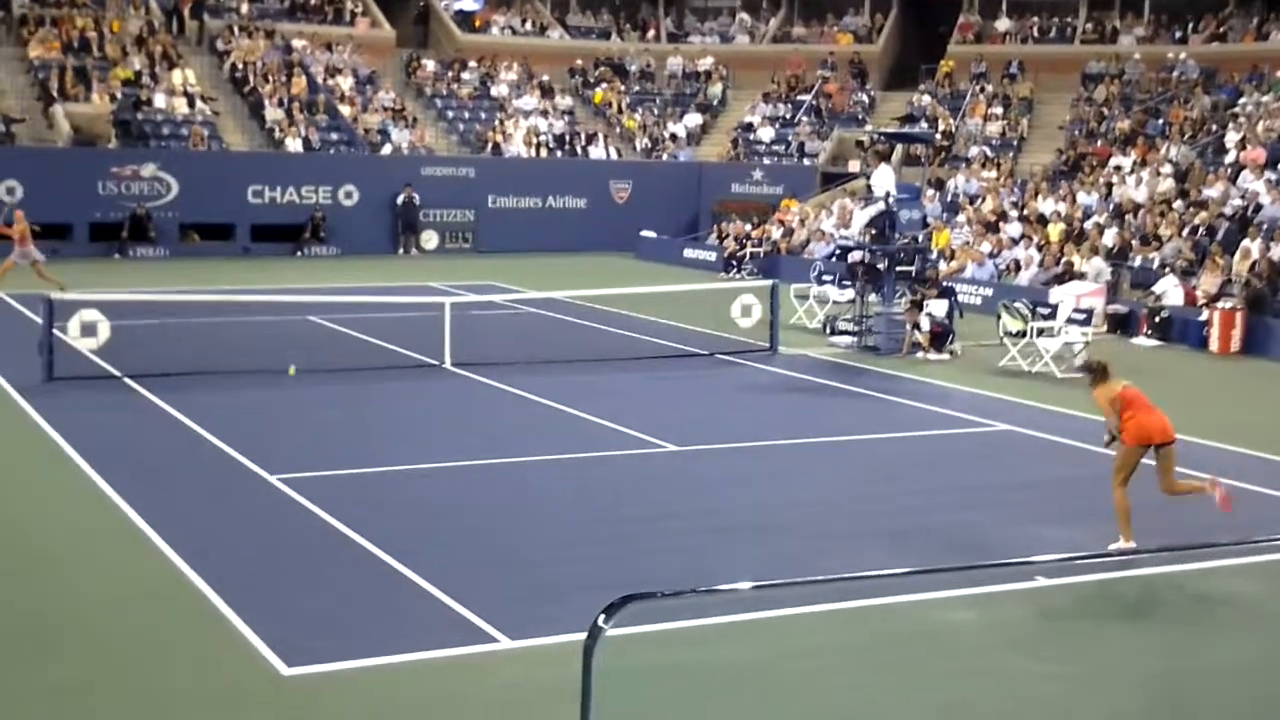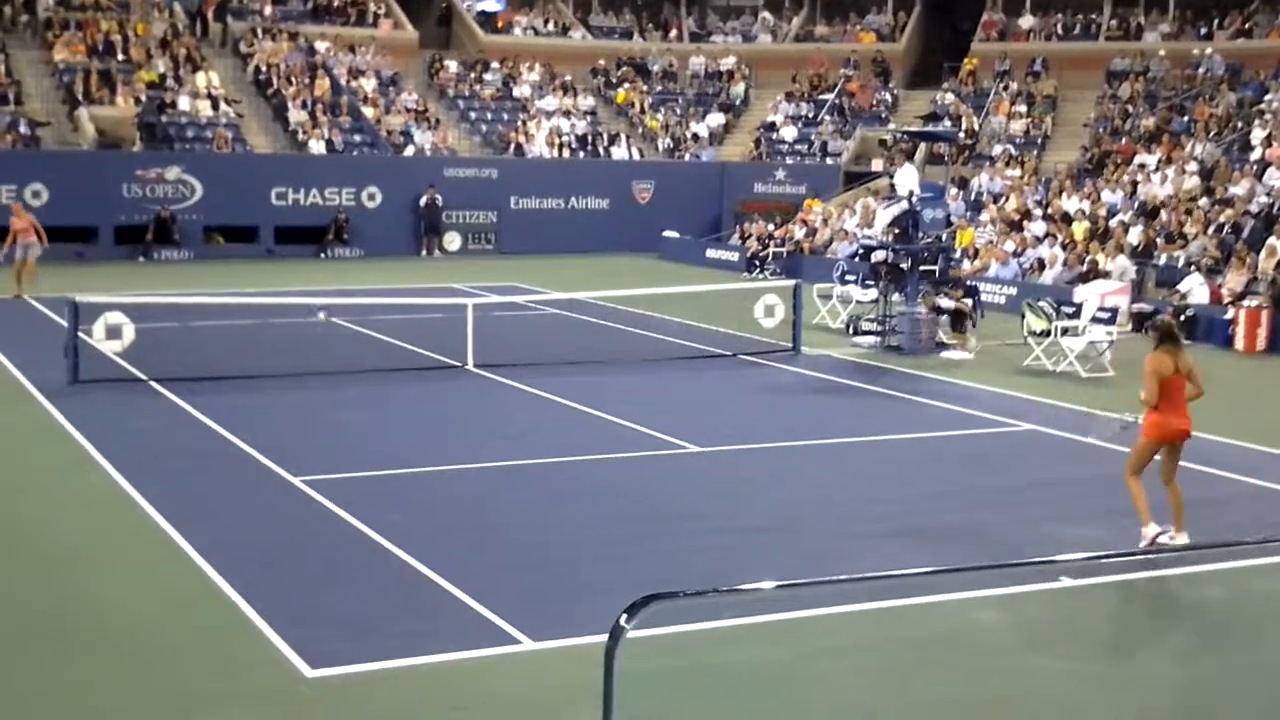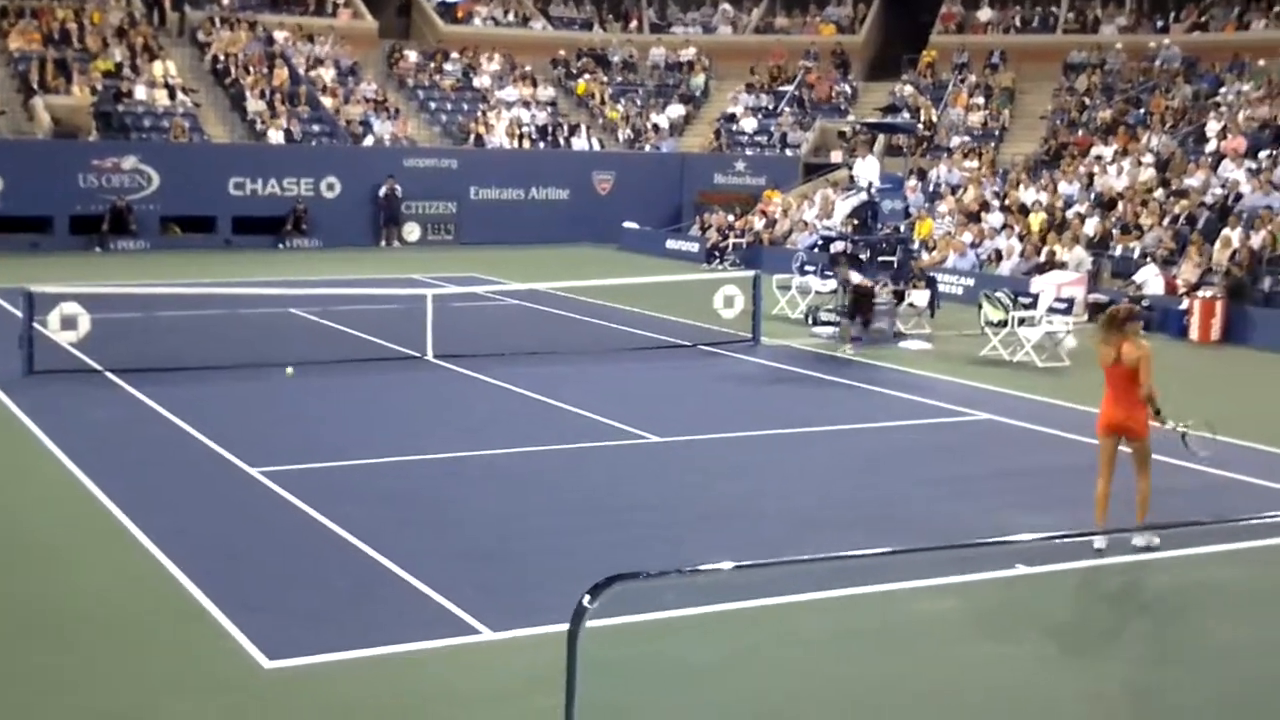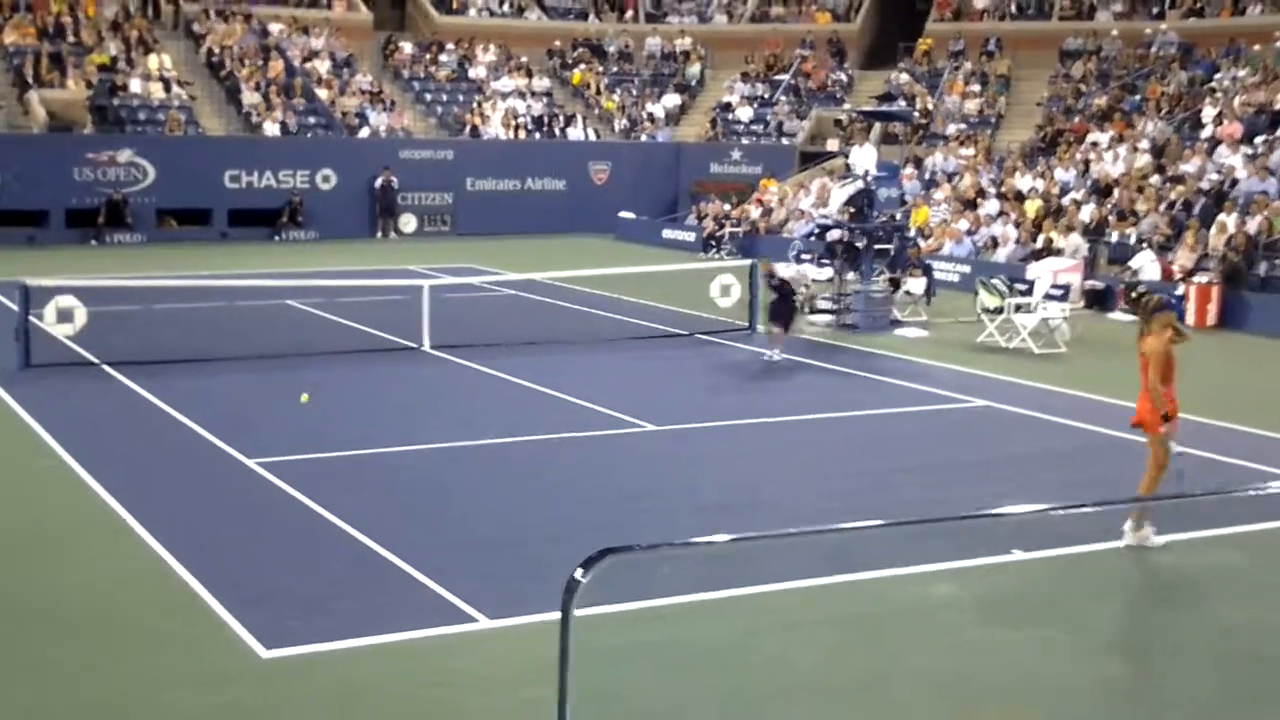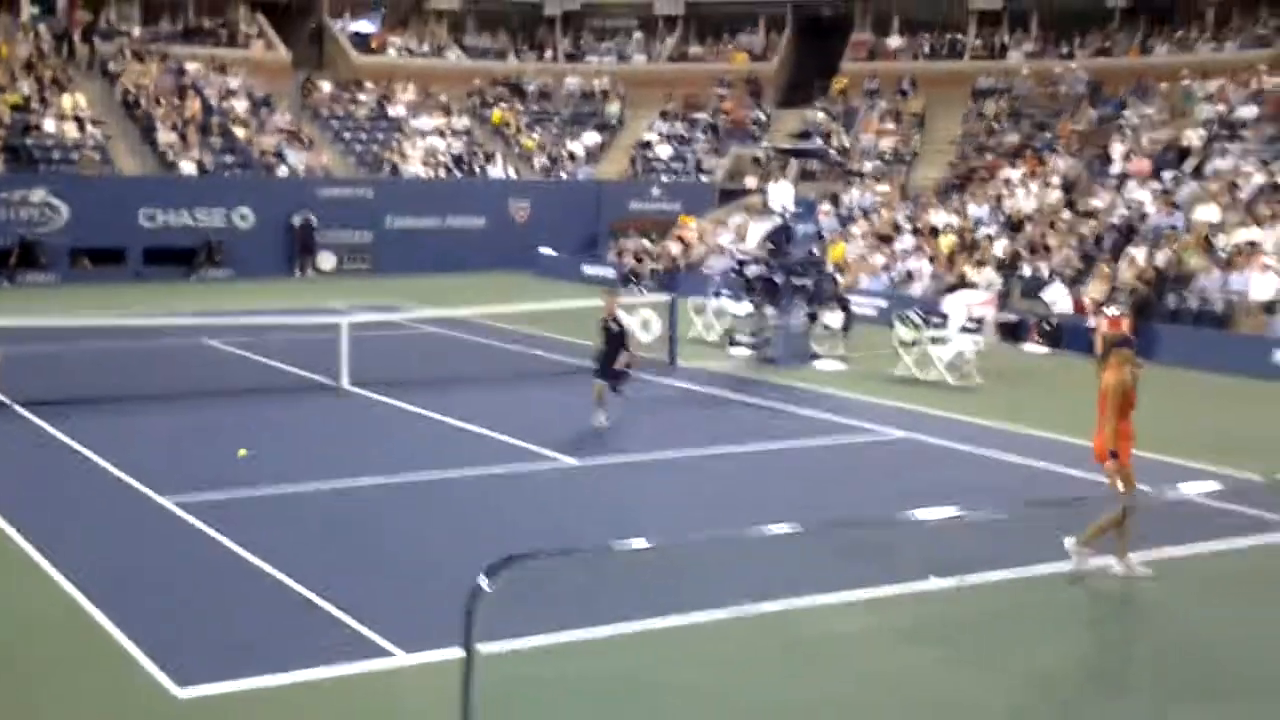
dt=0.5s
person 1, frame 1
left shoulder: (1099, 393)
right shoulder: (1122, 383)
left elbow: (1115, 426)
left wrist: (1111, 436)
left hip: (1140, 428)
right hip: (1162, 424)
left knee: (1119, 484)
right knee: (1170, 487)
left ankle: (1127, 541)
right ankle: (1209, 488)
person 1, frame 2
left shoulder: (1153, 360)
right shoulder: (1184, 358)
left elbow: (1151, 401)
right elbow: (1198, 390)
left wrist: (1144, 396)
left hip: (1159, 424)
right hip: (1181, 424)
left knee: (1132, 475)
right knee: (1169, 478)
left ankle: (1148, 527)
right ankle: (1178, 533)
person 1, frame 3
left shoulder: (1104, 346)
right shoulder: (1141, 348)
right elbow: (1146, 390)
right wrist: (1156, 410)
left hip: (1109, 414)
right hip: (1134, 416)
left knee: (1104, 475)
right knee: (1143, 474)
left ankle: (1100, 533)
right ankle: (1141, 532)
person 1, frame 4
left shoulder: (1150, 337)
right shoulder: (1157, 344)
left elbow: (1183, 337)
right elbow: (1154, 385)
left wrist: (1171, 325)
right wrist: (1165, 418)
left hip: (1151, 407)
right hip: (1157, 410)
left knee: (1156, 469)
right knee: (1155, 472)
left ankle: (1134, 521)
right ankle: (1136, 531)
person 1, frame 5
left shoulder: (1120, 374)
right shoulder: (1115, 379)
left elbow: (1130, 404)
right elbow: (1109, 420)
left wrist: (1134, 374)
right wrist: (1111, 455)
left hip: (1117, 443)
right hip: (1114, 445)
left knee: (1125, 502)
right knee: (1124, 503)
left ankle: (1122, 559)
right ankle: (1080, 543)
